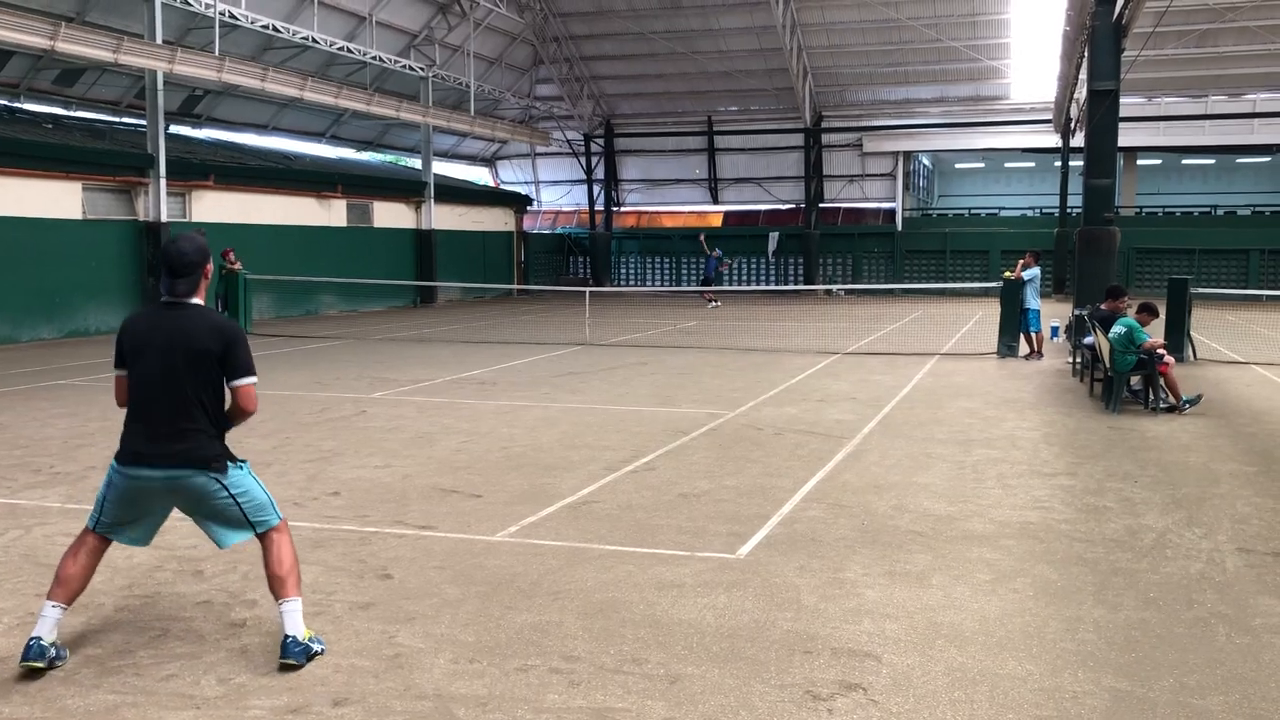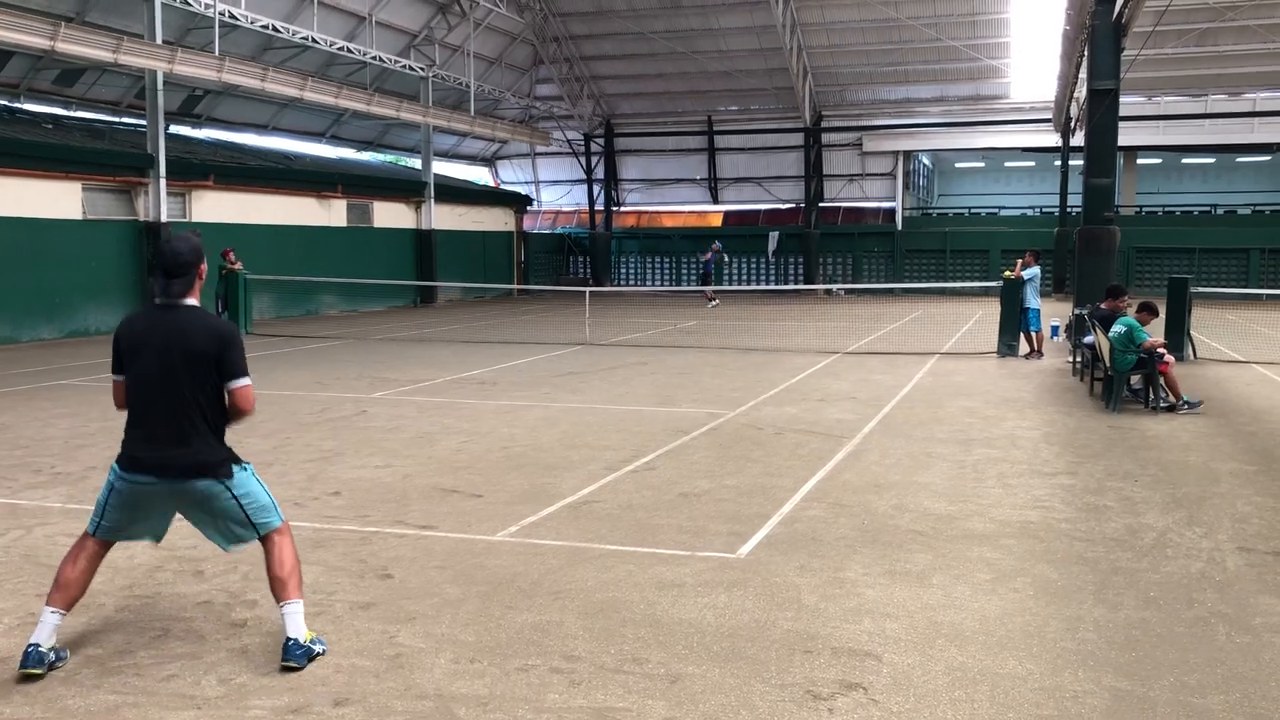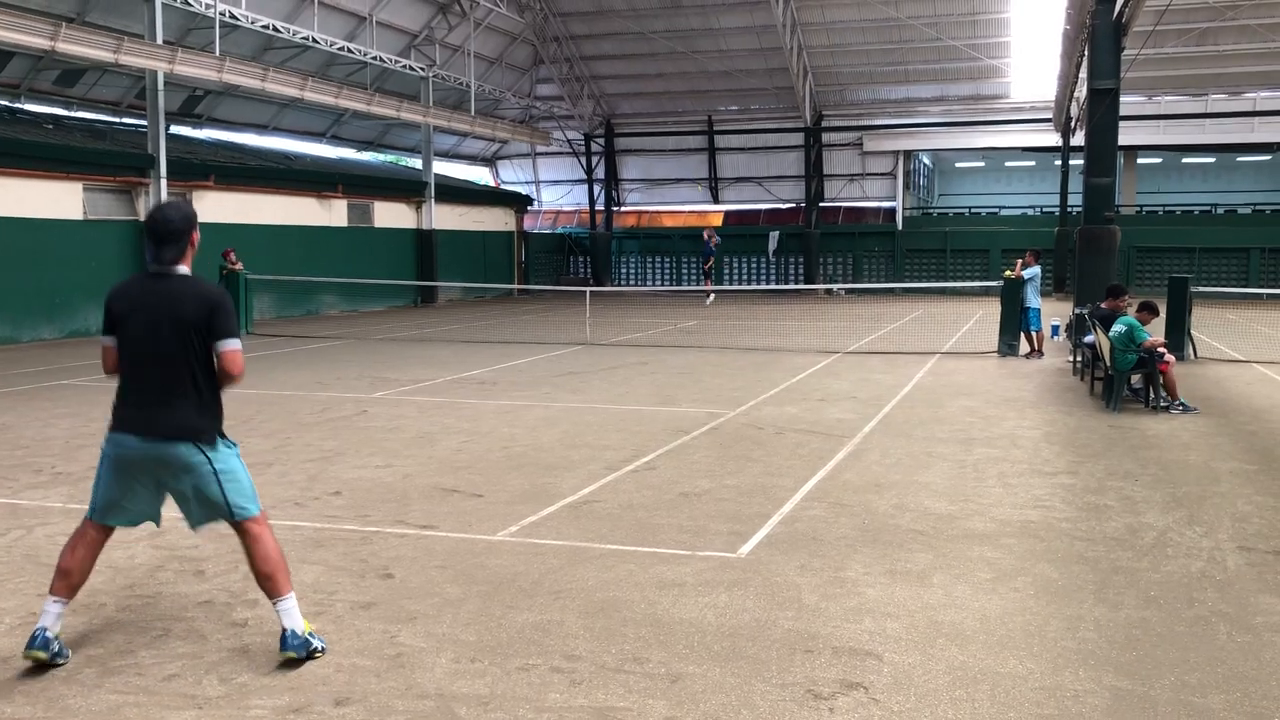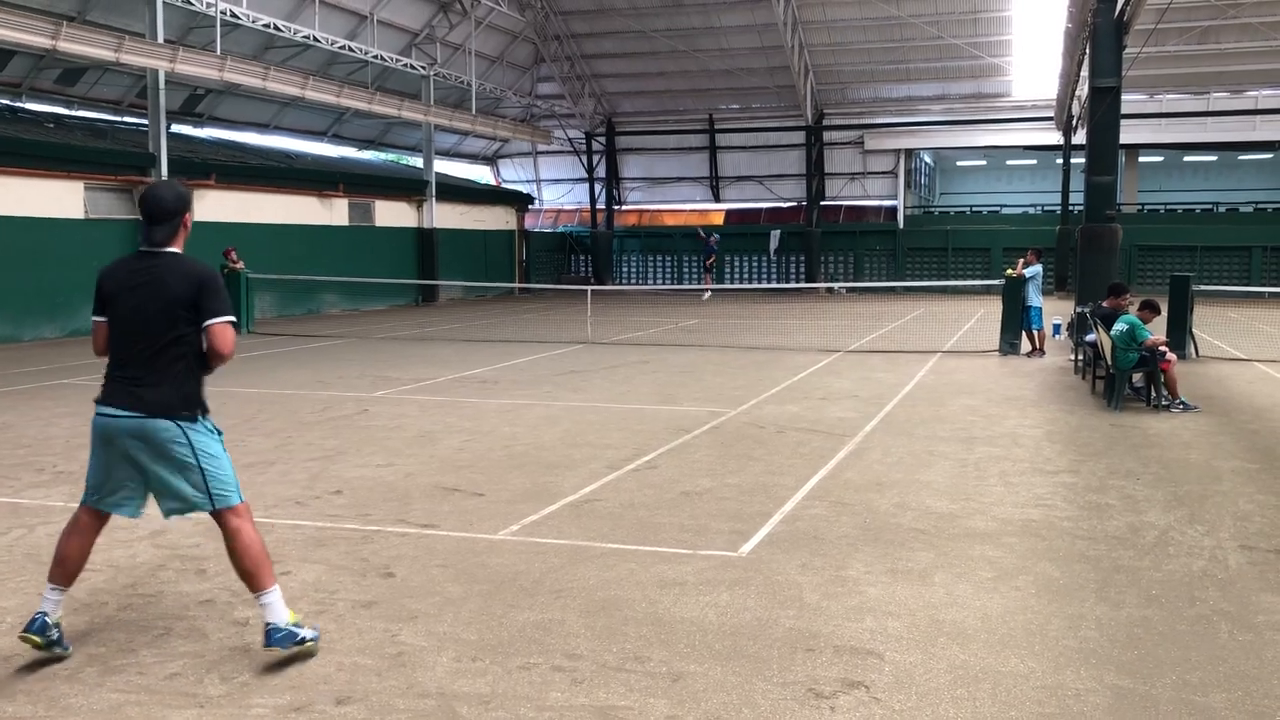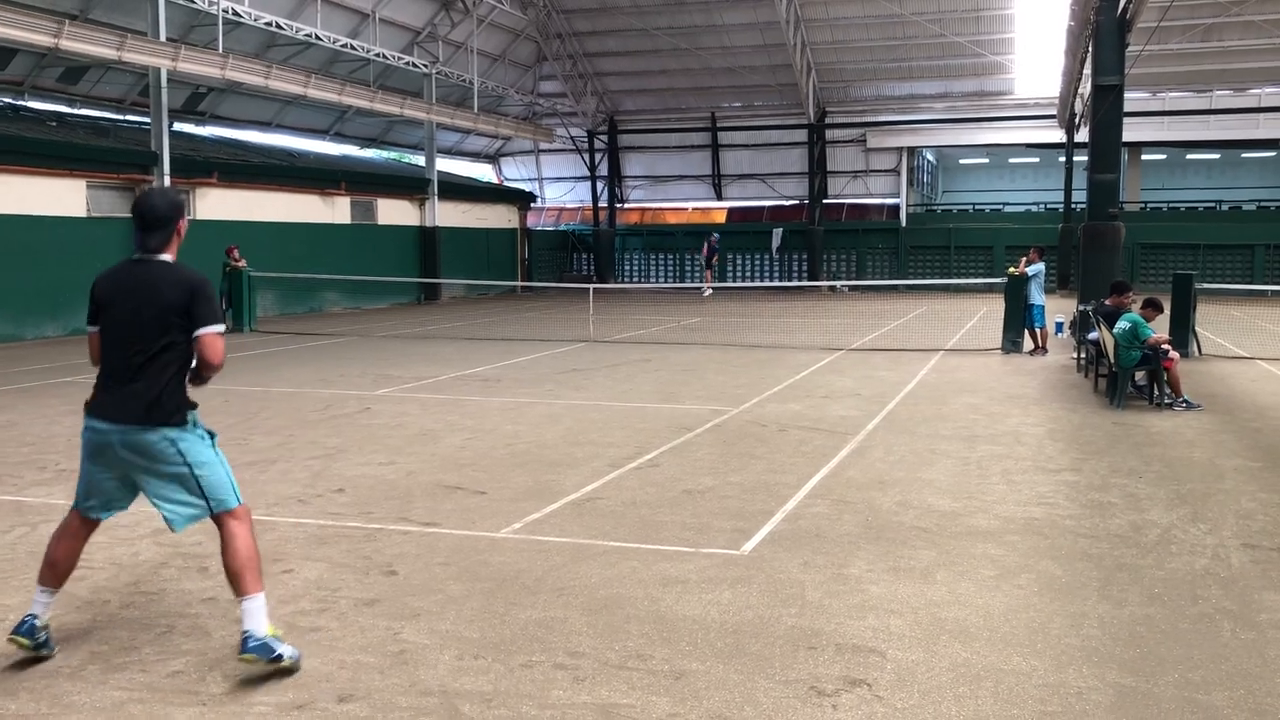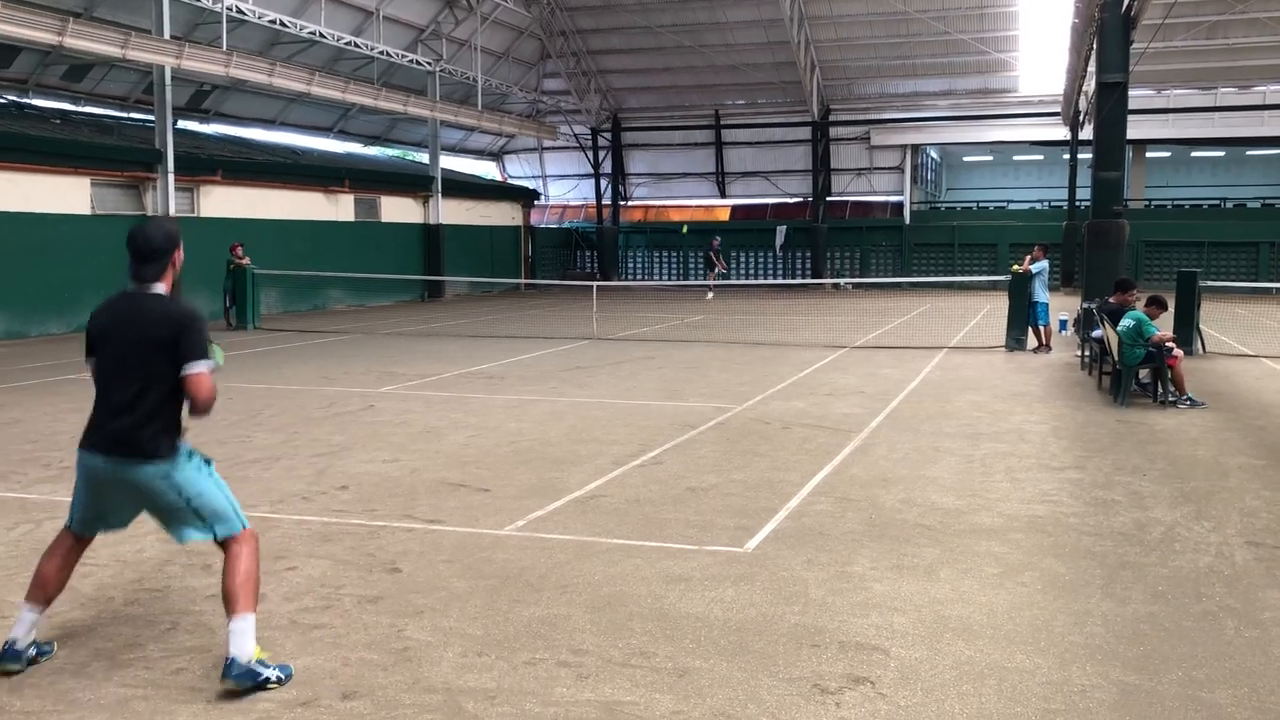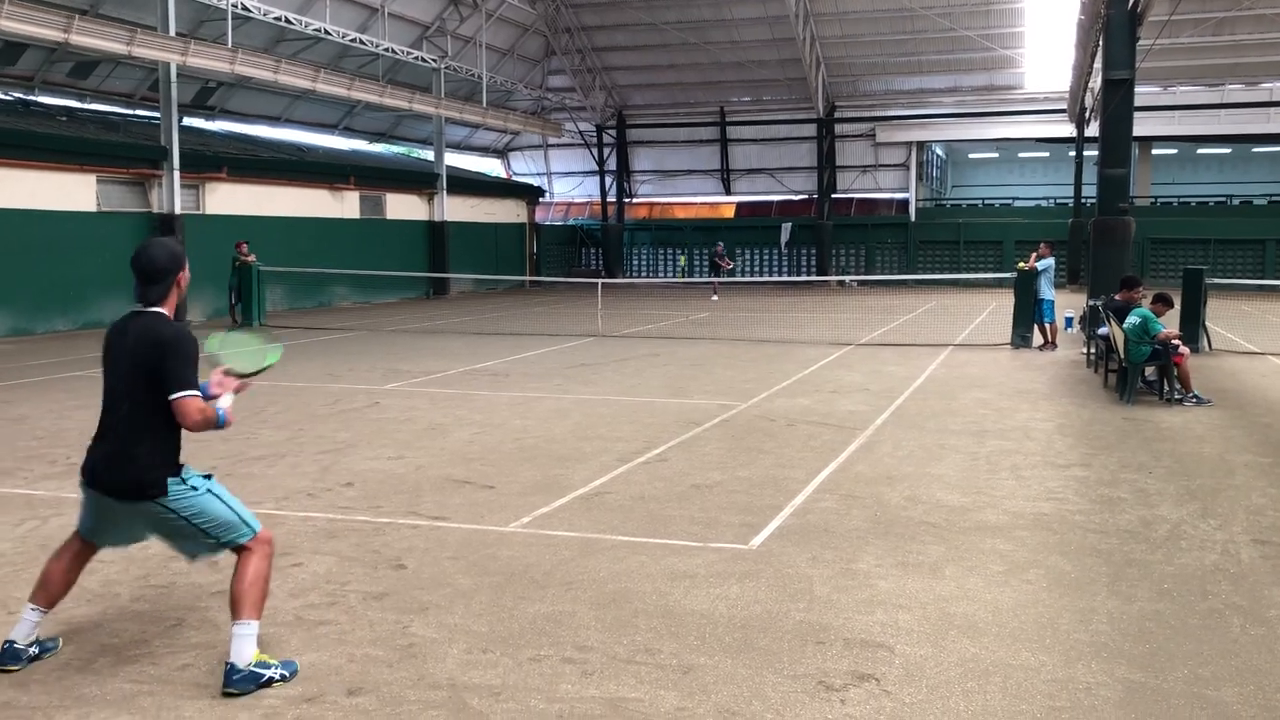
dt=0.1s
person 1, frame 1
left shoulder: (132, 326)
right shoulder: (224, 330)
left elbow: (122, 396)
right elbow: (247, 405)
left hip: (136, 463)
right hip: (202, 464)
left knee: (93, 537)
right knee: (274, 532)
left ankle: (41, 639)
right ankle: (296, 637)
person 1, frame 2
left shoulder: (129, 328)
right shoulder: (220, 331)
left elbow: (121, 399)
right elbow: (244, 405)
left hip: (137, 467)
right hip: (206, 468)
left knee: (93, 541)
right knee: (276, 534)
left ankle: (40, 645)
right ankle: (297, 638)
person 1, frame 3
left shoulder: (120, 295)
right shoulder: (211, 298)
left elbow: (110, 365)
right elbow: (233, 370)
left hip: (128, 437)
right hip: (191, 439)
left knee: (94, 527)
right knee: (253, 525)
left ankle: (46, 633)
right ankle: (295, 632)
person 1, frame 4
left shoulder: (111, 275)
right shoulder: (202, 277)
left elbow: (101, 345)
right elbow: (223, 348)
left hip: (114, 414)
right hip: (175, 418)
left knee: (90, 514)
right knee: (233, 516)
left ankle: (45, 619)
right ankle: (280, 622)
person 1, frame 5
left shoulder: (106, 282)
right shoulder: (193, 284)
left elbow: (96, 354)
right elbow: (214, 357)
right wrist: (193, 374)
left hip: (104, 423)
right hip: (163, 426)
left knee: (82, 518)
right knee: (235, 519)
left ankle: (32, 623)
right ankle: (258, 635)
person 1, frame 6
left shoulder: (103, 314)
right shoulder: (183, 318)
right elbow: (203, 395)
right wrist: (194, 408)
left hip: (99, 454)
right hip: (155, 458)
left knee: (74, 536)
right knee: (241, 541)
right ankle: (243, 659)
person 1, frame 7
left shoulder: (121, 332)
right shoulder: (174, 337)
right elbow: (189, 416)
left wrist: (206, 388)
right wrist: (220, 414)
left hip: (104, 479)
right hip: (153, 484)
left knee: (82, 542)
right knee: (256, 542)
right ankle: (243, 662)
